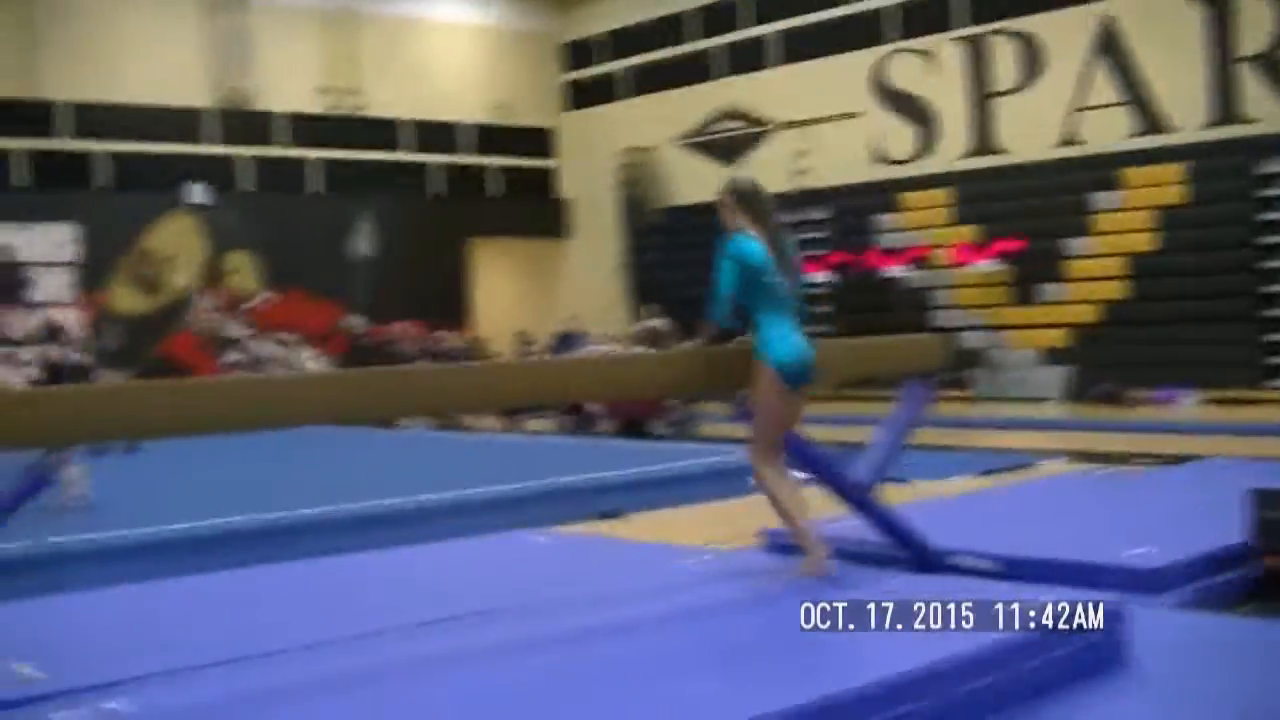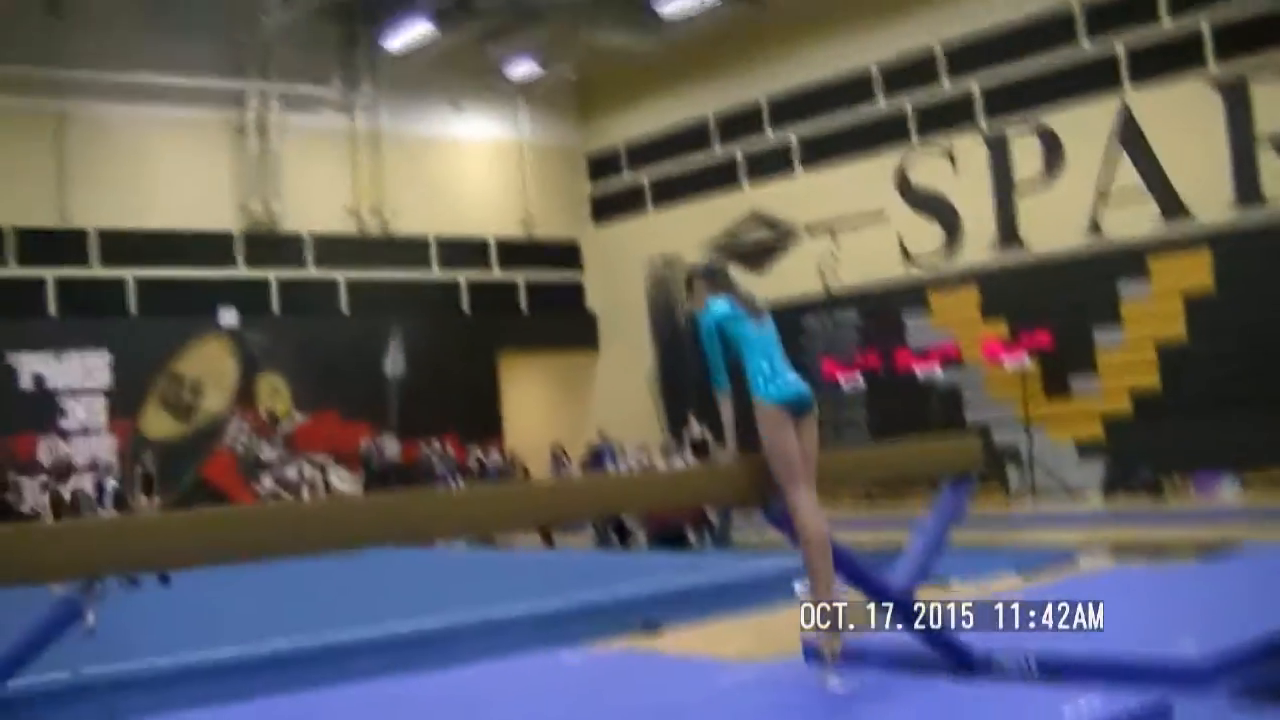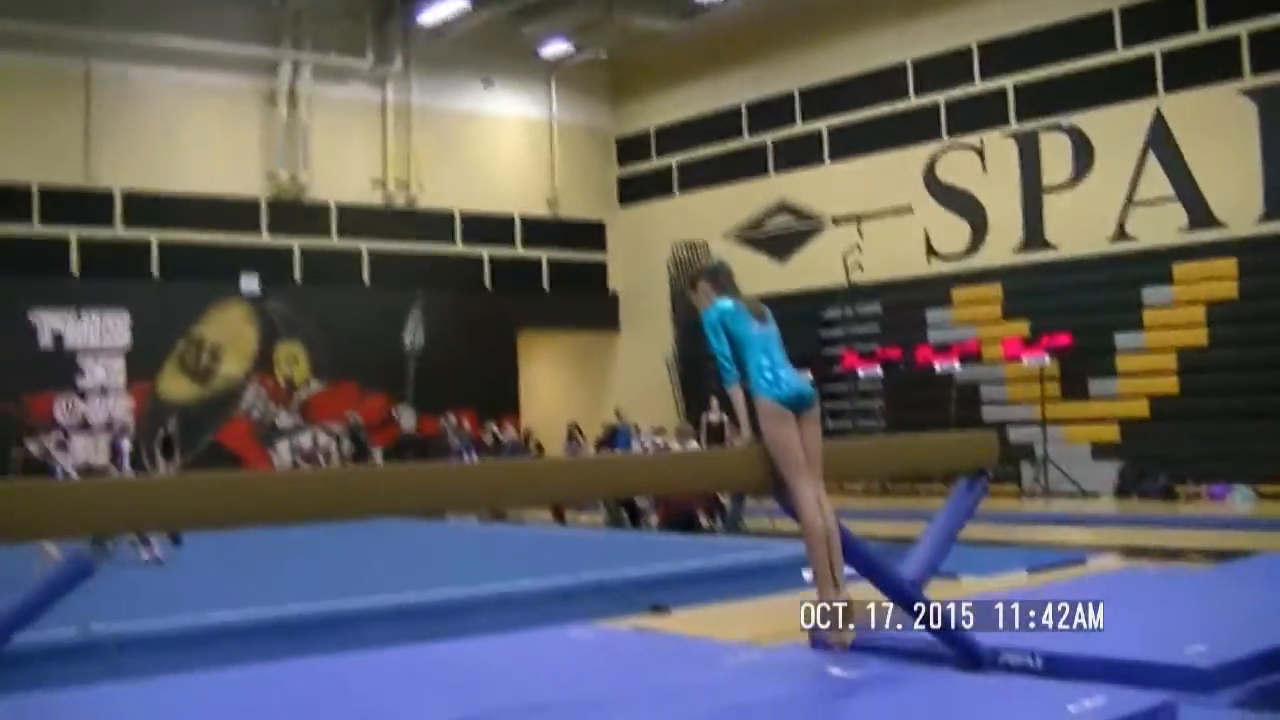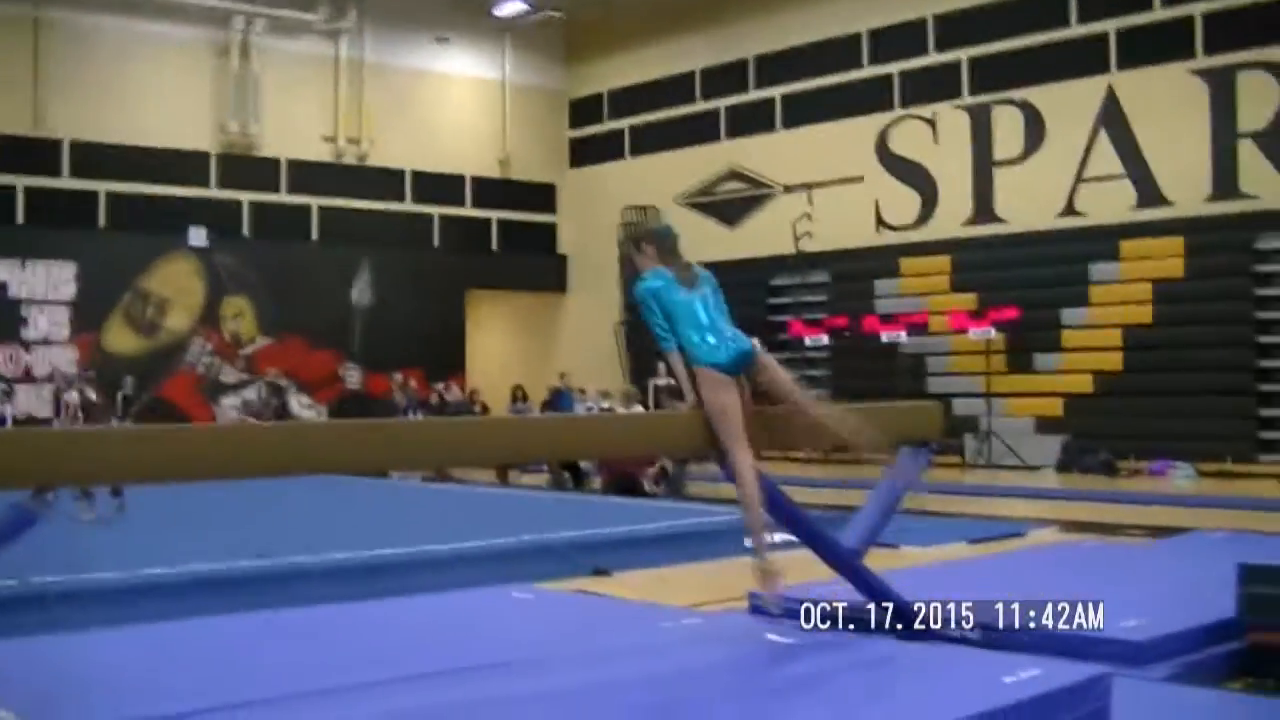
dt=0.4s
person 1, frame 1
left shoulder: (735, 248)
right shoulder: (782, 246)
left elbow: (722, 310)
left wrist: (702, 342)
right wrist: (750, 328)
left hip: (777, 358)
right hip: (801, 354)
left knee: (762, 461)
right knee: (773, 457)
left ankle: (812, 546)
right ankle: (810, 544)
person 1, frame 2
left shoulder: (710, 313)
right shoulder: (753, 308)
left elbow: (720, 377)
left wrist: (731, 441)
left hip: (772, 397)
right hip: (800, 391)
left knee: (799, 498)
right knee: (809, 499)
left ankle: (823, 602)
right ankle: (829, 597)
person 1, frame 3
left shoulder: (714, 314)
right shoulder: (758, 309)
left elbow: (730, 372)
left wrist: (745, 428)
right wrist: (753, 424)
left hip: (773, 397)
right hip: (803, 390)
left knee: (804, 491)
right knee: (817, 491)
left ankle: (826, 597)
right ankle: (838, 593)
person 1, frame 4
left shoulder: (646, 285)
right shoulder: (702, 275)
left elbow: (667, 341)
left wrist: (689, 395)
right wrist: (733, 387)
left hip: (711, 362)
right hip: (743, 347)
left knee: (740, 457)
right knee: (803, 400)
left ankle: (762, 557)
